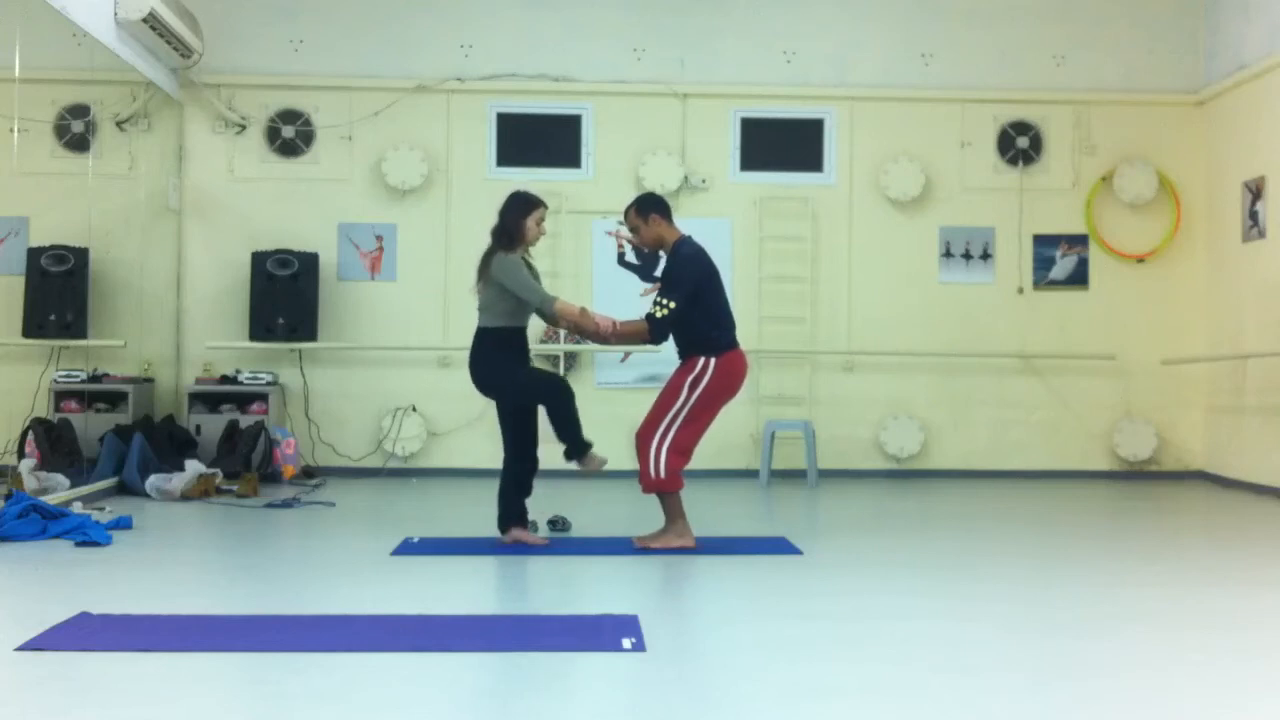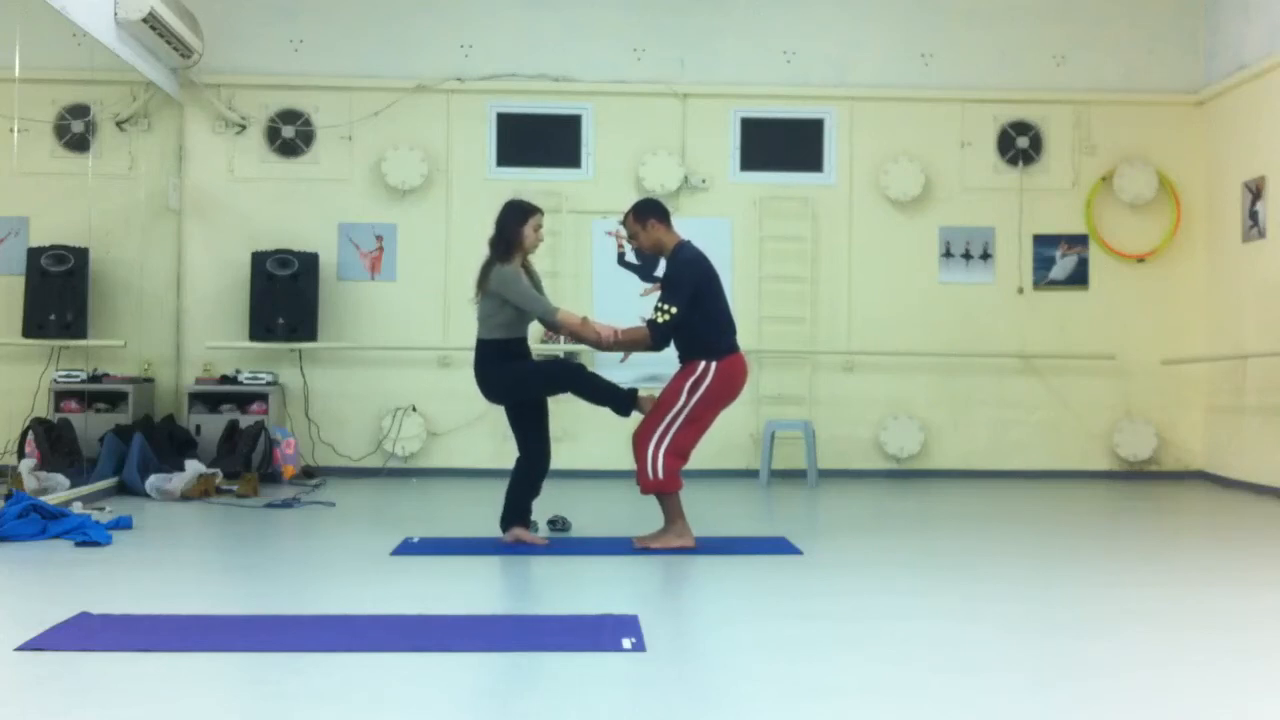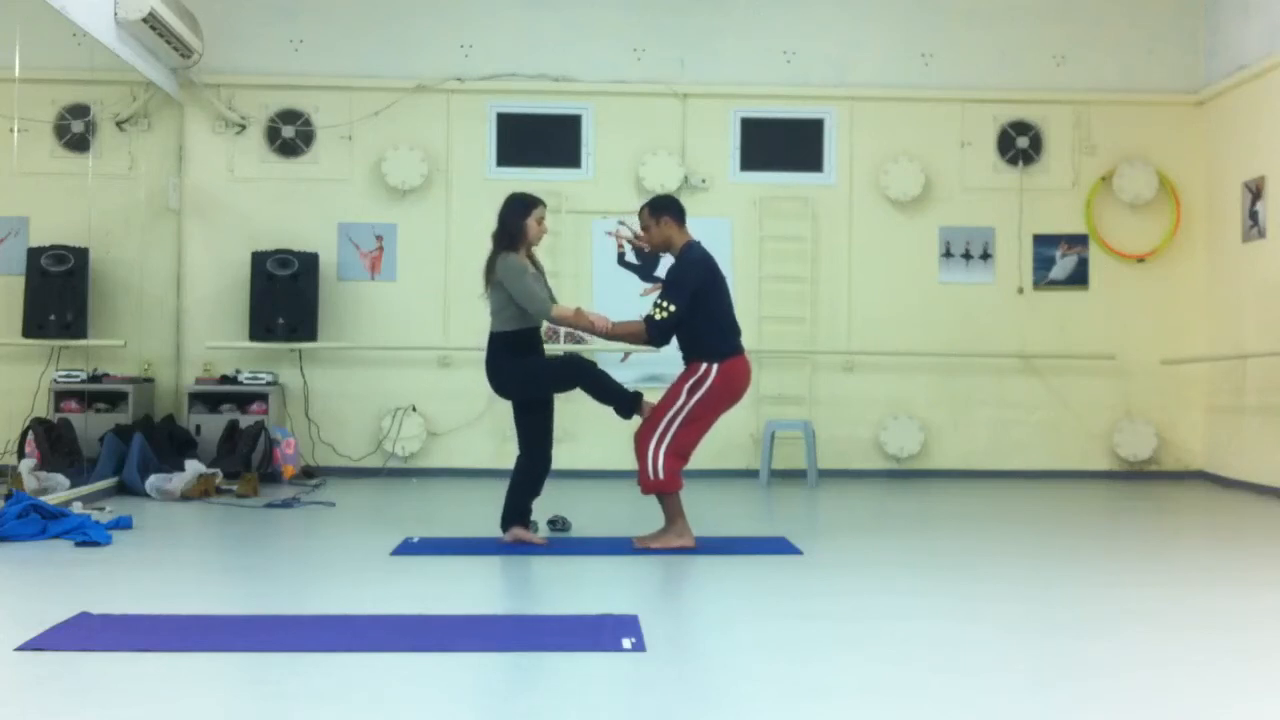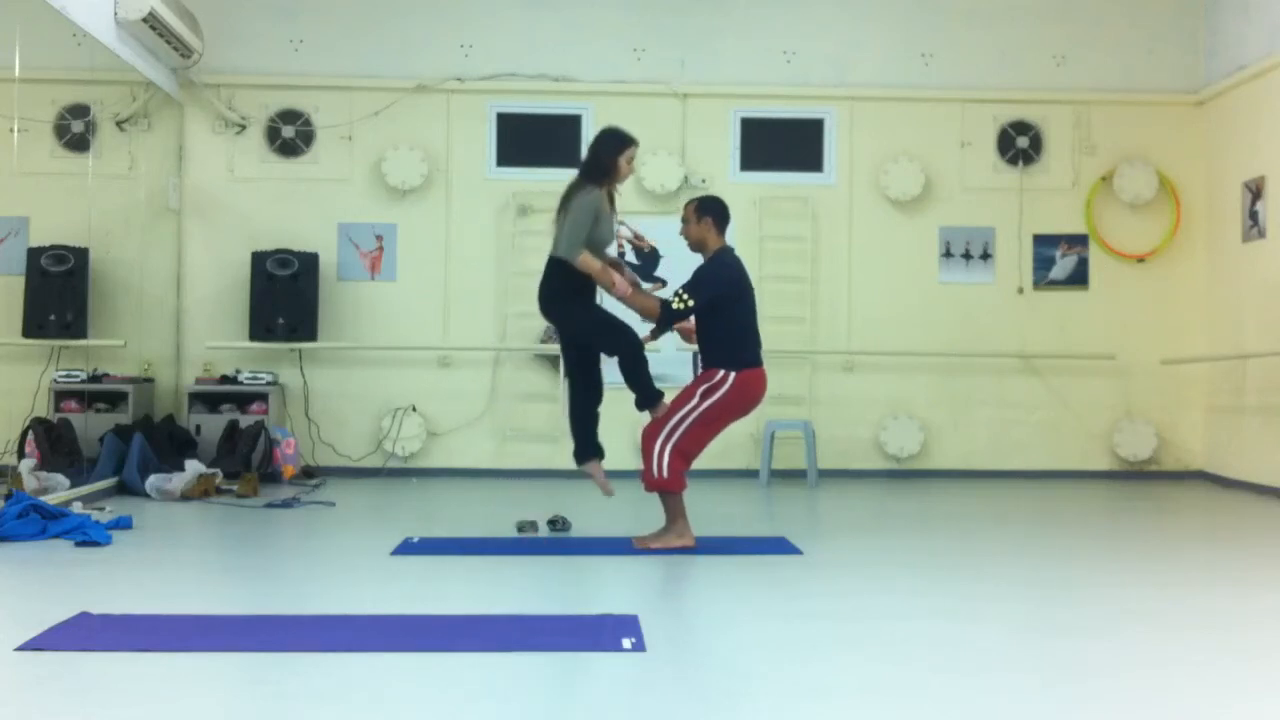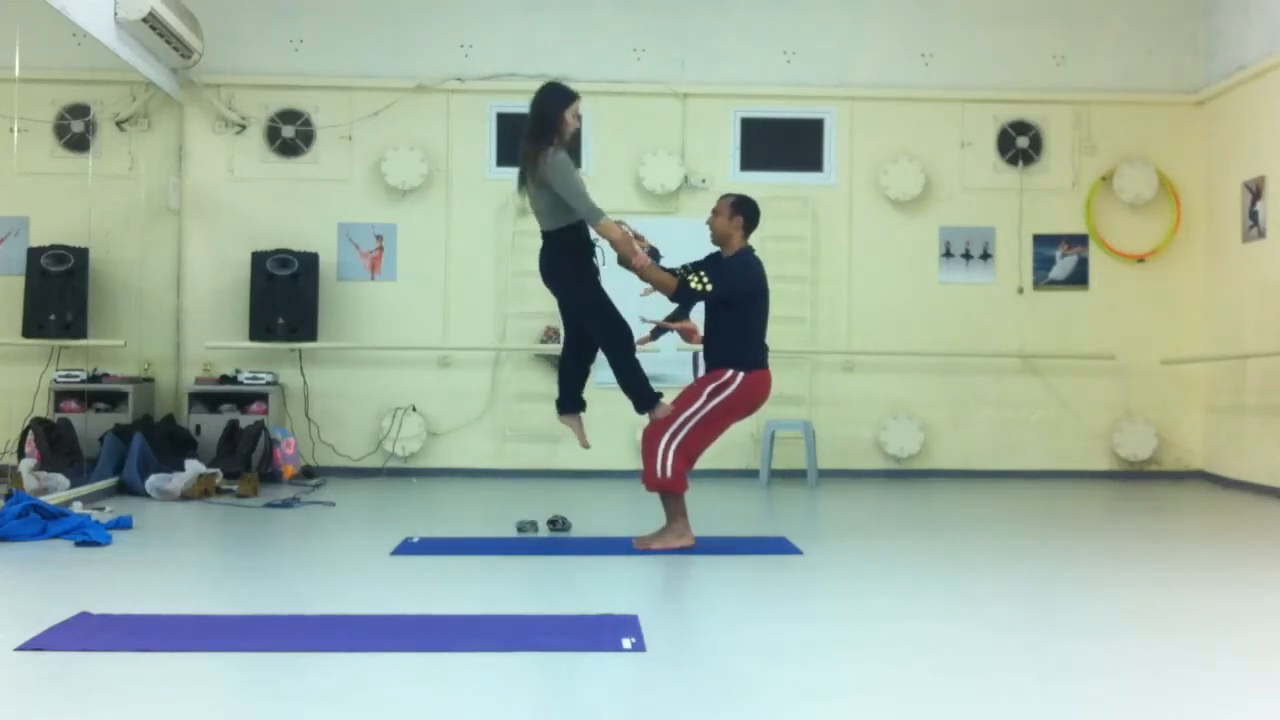
dt=1s
person 1, frame 1
left shoulder: (522, 263)
right shoulder: (502, 261)
left elbow: (545, 311)
right elbow: (543, 301)
left wrist: (586, 325)
right wrist: (588, 316)
left hip: (513, 356)
right hip: (491, 359)
left knee: (522, 447)
right knee: (555, 388)
left ankle: (512, 524)
right ankle: (579, 452)
person 1, frame 2
left shoulder: (526, 272)
right shoulder: (500, 273)
left elbow: (549, 320)
right elbow: (545, 310)
left wrist: (586, 333)
right wrist: (590, 325)
left hip: (518, 364)
right hip: (496, 367)
left knee: (537, 451)
right knee: (567, 372)
left ankle: (514, 524)
right ankle: (635, 402)
person 1, frame 3
left shoulder: (531, 263)
right shoulder: (507, 263)
left elbow: (551, 310)
right elbow: (540, 308)
left wrist: (585, 321)
right wrist: (585, 316)
left hip: (528, 360)
right hip: (508, 362)
left knee: (537, 451)
right knee: (579, 368)
left ankle: (515, 524)
right ankle: (638, 406)
person 1, frame 4
left shoulder: (603, 196)
right shoulder: (588, 196)
right elbow: (571, 249)
left wrist: (615, 269)
right wrist: (609, 279)
left hip: (576, 293)
right hip: (561, 293)
left knee: (586, 380)
right knee: (625, 340)
left ankle: (589, 456)
right ankle: (654, 406)
person 1, frame 5
left shoulder: (541, 157)
right shoulder: (553, 160)
right elbow: (586, 209)
left wrist: (617, 233)
right wrist: (626, 245)
left hip: (563, 257)
right hip: (567, 260)
left knee: (582, 337)
right knee: (615, 334)
left ankle: (570, 408)
right ankle: (651, 406)
person 2, frame 1
left shoulder: (685, 259)
right shoulder: (684, 256)
left elbow: (657, 326)
right elbow: (660, 329)
left wrist: (608, 329)
right wrist: (611, 335)
left hip: (713, 365)
right hip: (710, 363)
left knee: (657, 442)
right knee: (656, 440)
left ankle: (679, 531)
right ankle: (674, 528)
person 2, frame 2
left shoulder: (685, 263)
right shoulder: (684, 261)
left elbow: (658, 333)
right elbow: (661, 336)
left wrist: (608, 337)
right wrist: (613, 341)
left hip: (714, 369)
right hip: (710, 367)
left knee: (654, 442)
right knee: (654, 441)
left ankle: (678, 530)
right ankle: (674, 528)
person 2, frame 3
left shoulder: (689, 265)
right shoulder: (694, 260)
left elbow: (656, 329)
right elbow: (664, 331)
left wrist: (603, 328)
right wrist: (610, 329)
left hip: (717, 371)
right hip: (718, 369)
left knee: (655, 442)
right knee: (656, 440)
left ankle: (679, 530)
right ankle: (674, 527)
person 2, frame 4
left shoulder: (718, 269)
right shoulder: (721, 266)
left elbow: (668, 314)
right elbow: (676, 310)
left wrist: (621, 291)
right wrist: (636, 289)
left hip: (733, 379)
right hip: (732, 375)
left knee: (661, 439)
right knee: (664, 439)
left ankle: (679, 530)
right ankle: (675, 527)
person 2, frame 5
left shoulder: (742, 267)
right shoulder: (721, 262)
left elbow: (681, 291)
right elbow: (676, 278)
left wrist: (638, 262)
left hip: (739, 379)
right hip: (731, 375)
left knee: (663, 438)
right knee: (665, 437)
left ankle: (679, 529)
right ankle: (675, 526)
